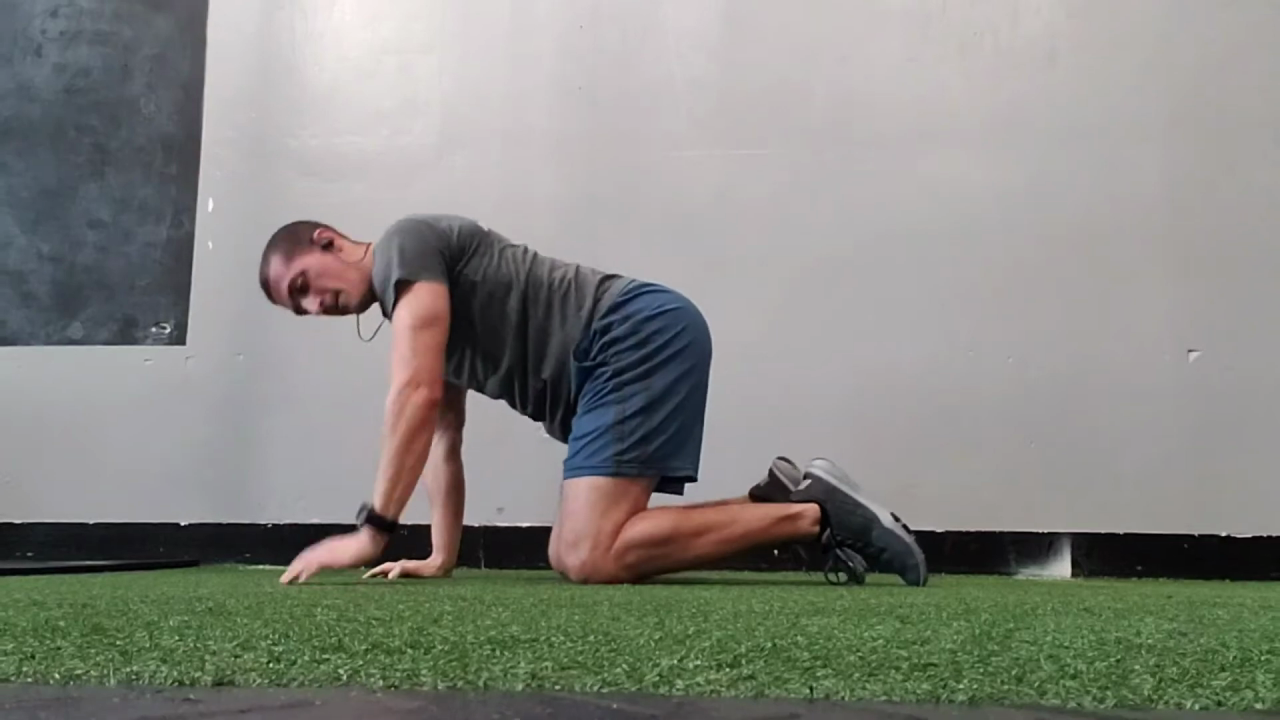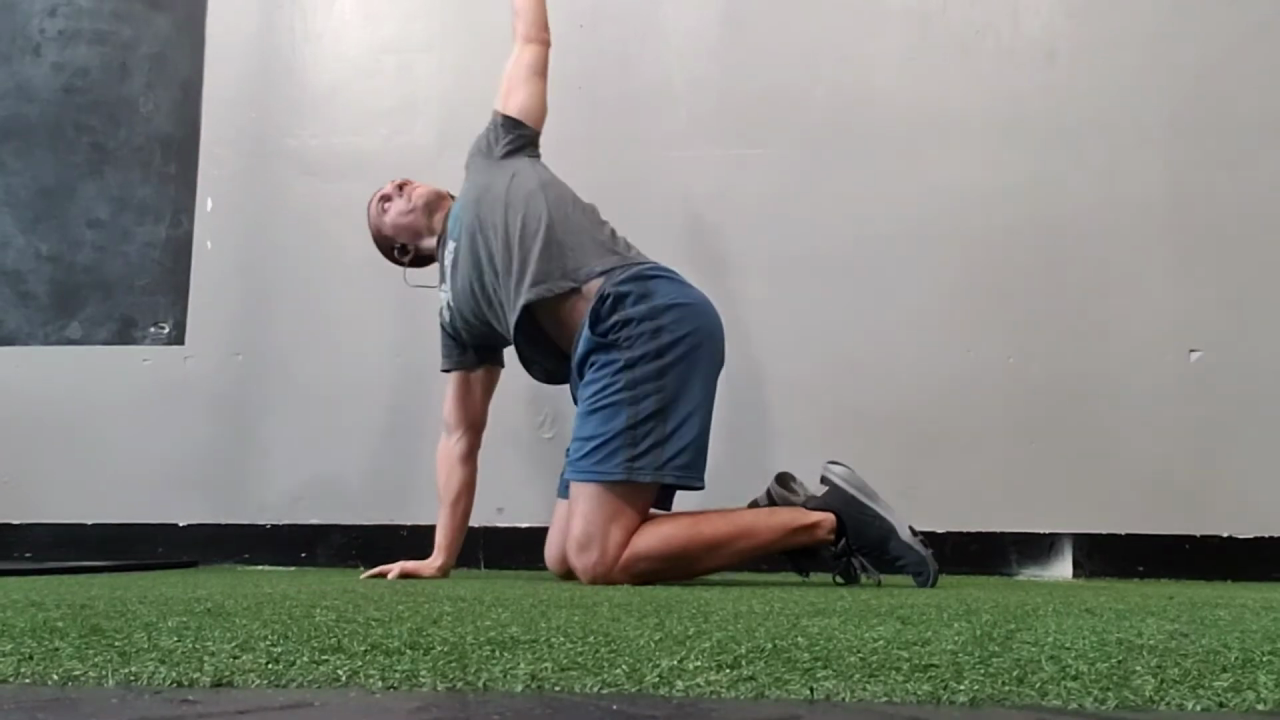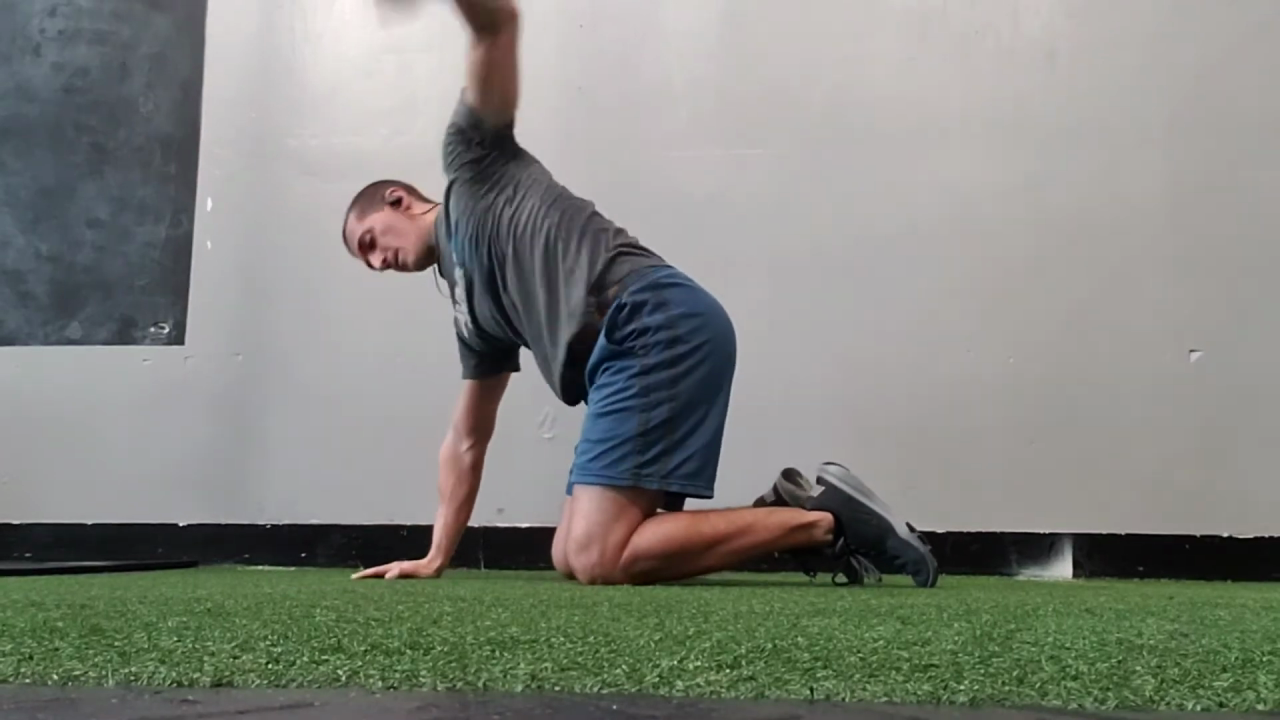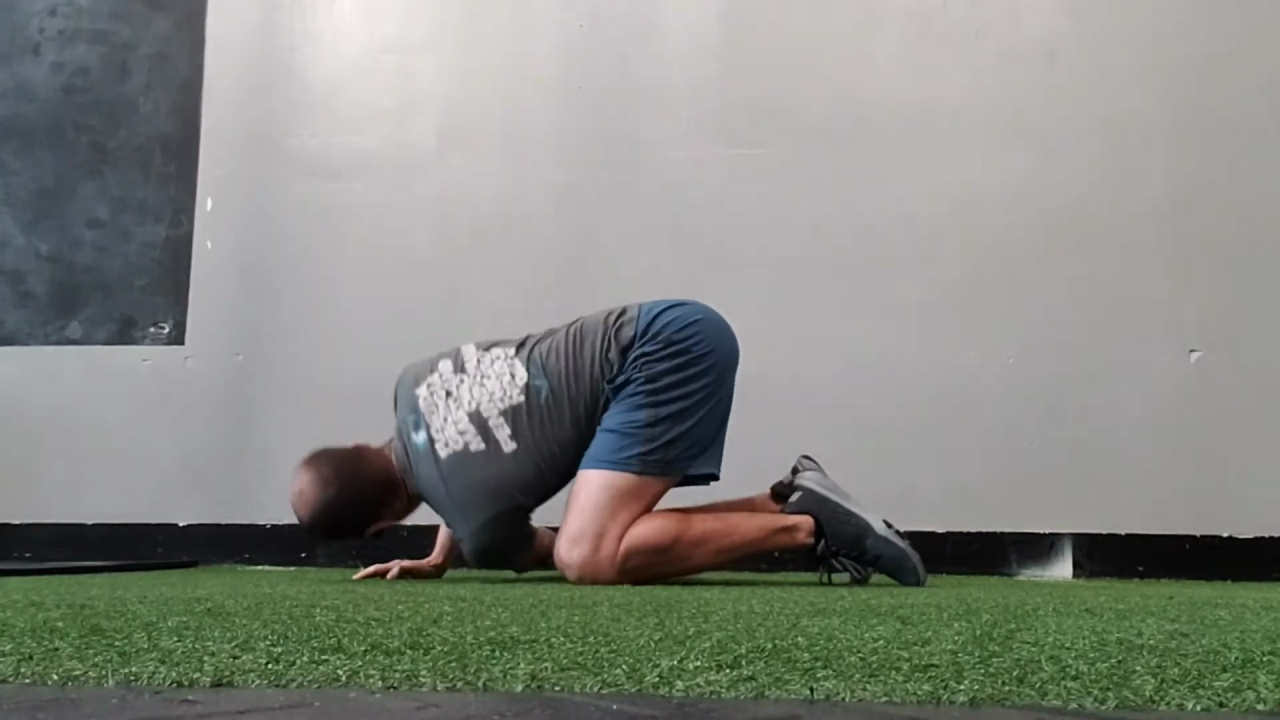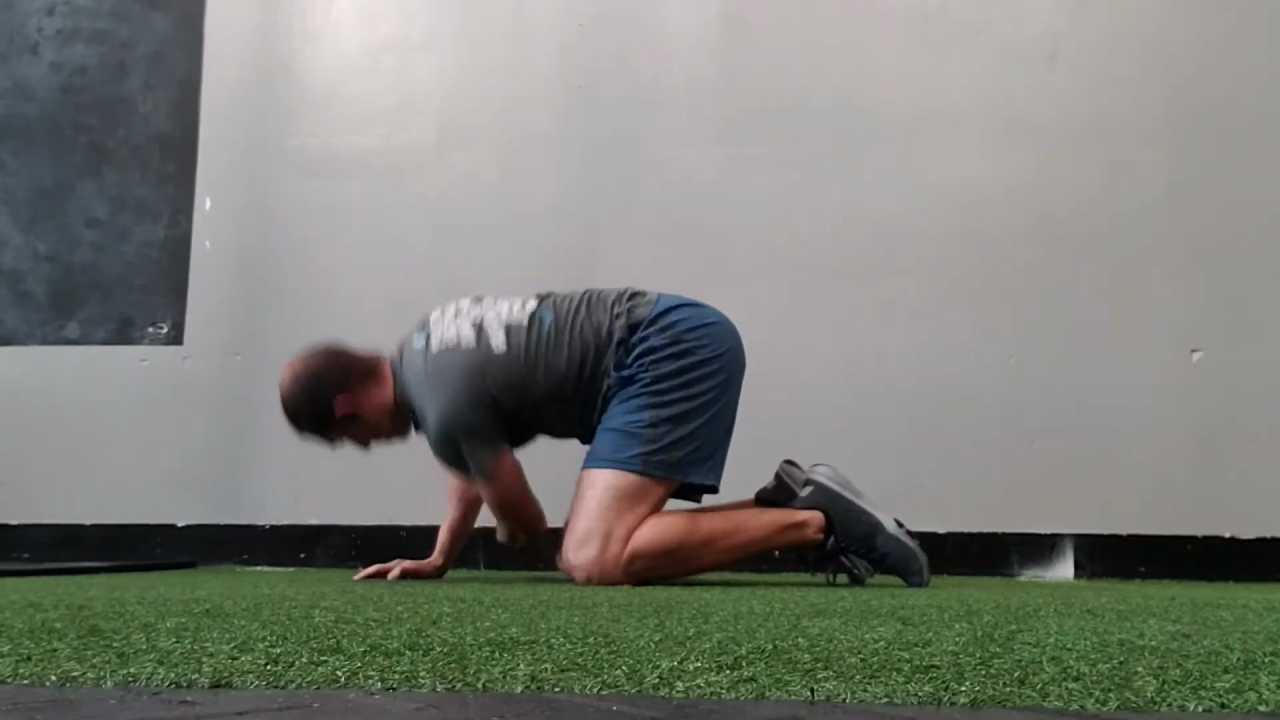
dt=1s
person 1, frame 1
left shoulder: (406, 243)
right shoulder: (412, 312)
left elbow: (416, 390)
right elbow: (439, 435)
left wrist: (372, 531)
right wrist: (441, 557)
left hip: (639, 336)
right hip: (619, 362)
left knee: (590, 557)
right knee: (571, 553)
left ankle: (813, 512)
right ankle: (774, 502)
person 1, frame 2
left shoulder: (492, 160)
right shoulder: (457, 305)
right elbow: (460, 435)
right wrist: (440, 556)
left hip: (645, 320)
right hip: (609, 349)
left knee: (601, 562)
right knee: (565, 558)
left ankle: (827, 518)
right ankle: (784, 518)
person 1, frame 3
left shoulder: (473, 172)
right shoulder: (472, 309)
right elbow: (467, 439)
right wrist: (436, 555)
left hip: (660, 328)
right hip: (630, 356)
left knee: (599, 562)
right knee: (572, 556)
left ankle: (825, 520)
right ankle: (793, 511)
person 1, frame 4
left shoulder: (479, 519)
right shoulder: (412, 391)
left elbow: (552, 555)
right wrist: (437, 558)
left hip: (671, 350)
right hip: (674, 331)
left knee: (589, 558)
right knee: (604, 534)
left ankle: (807, 524)
right ankle: (786, 499)
person 1, frame 5
left shoulder: (447, 393)
right shoulder: (422, 344)
left elbow: (521, 521)
right elbow: (469, 459)
left wrist: (515, 534)
right wrist: (438, 559)
left hip: (676, 346)
right hip: (680, 347)
left knee: (594, 560)
right knee: (585, 550)
left ankle: (816, 519)
right ankle: (778, 504)
